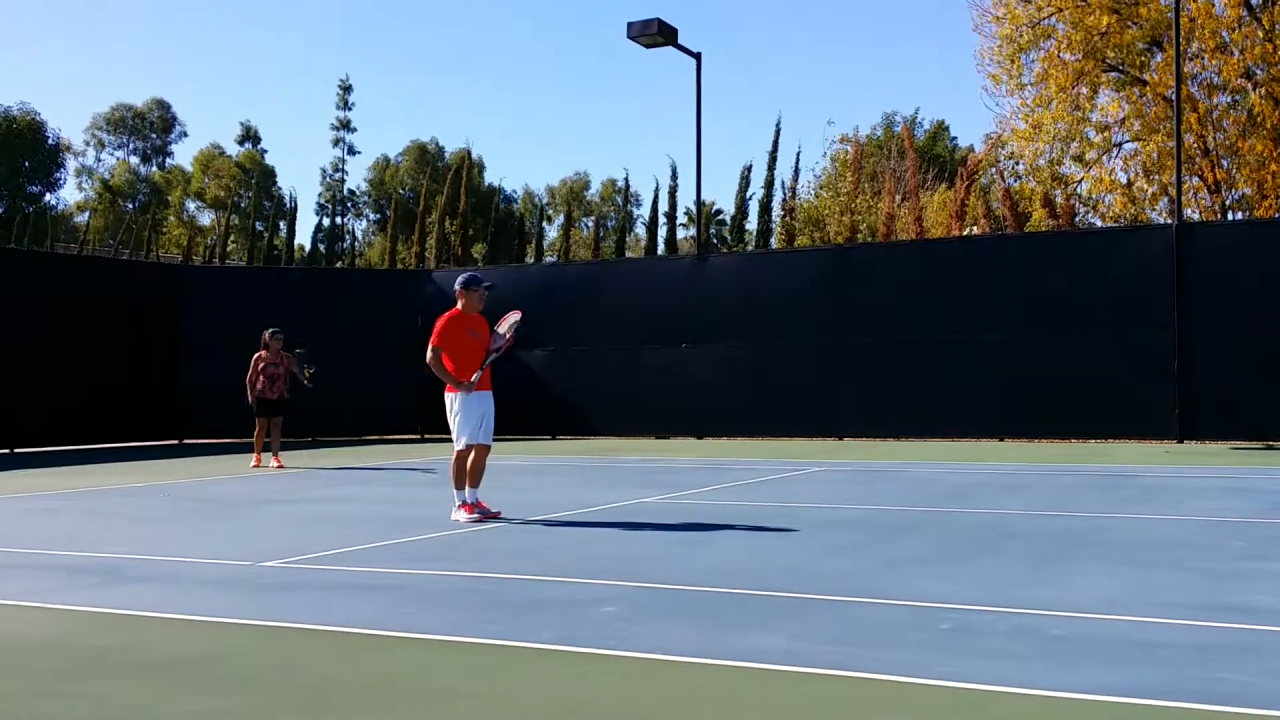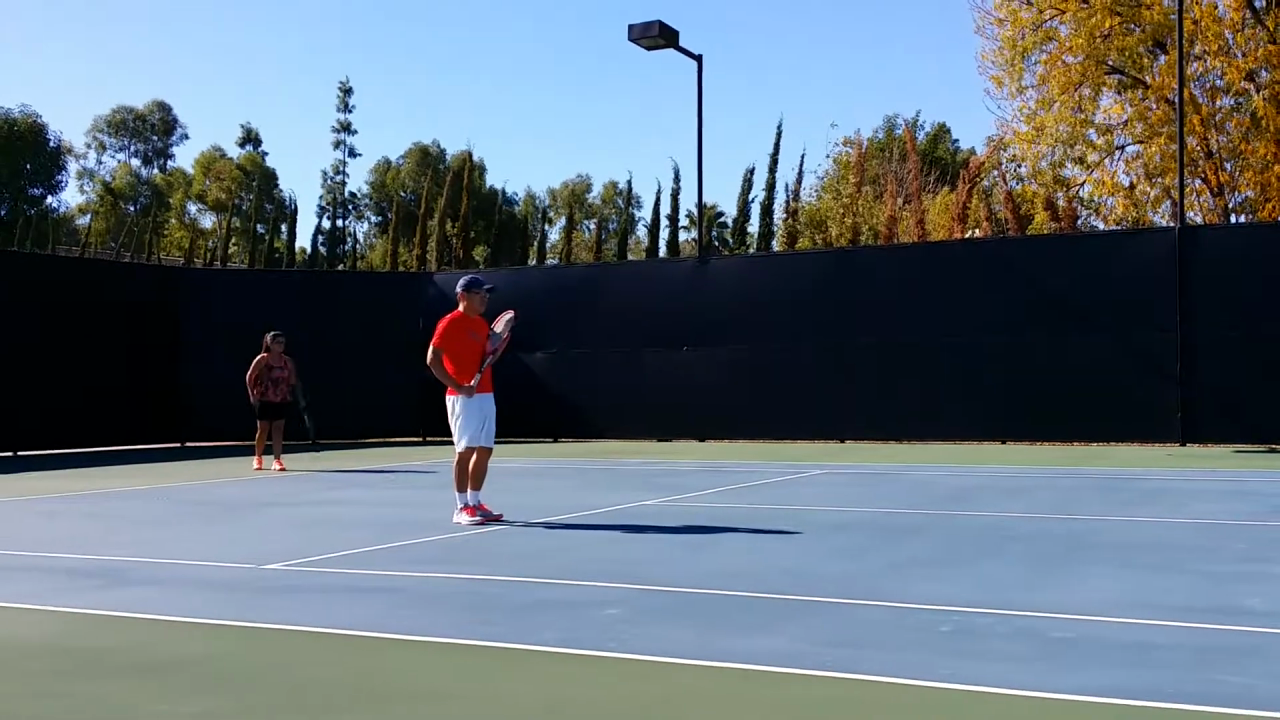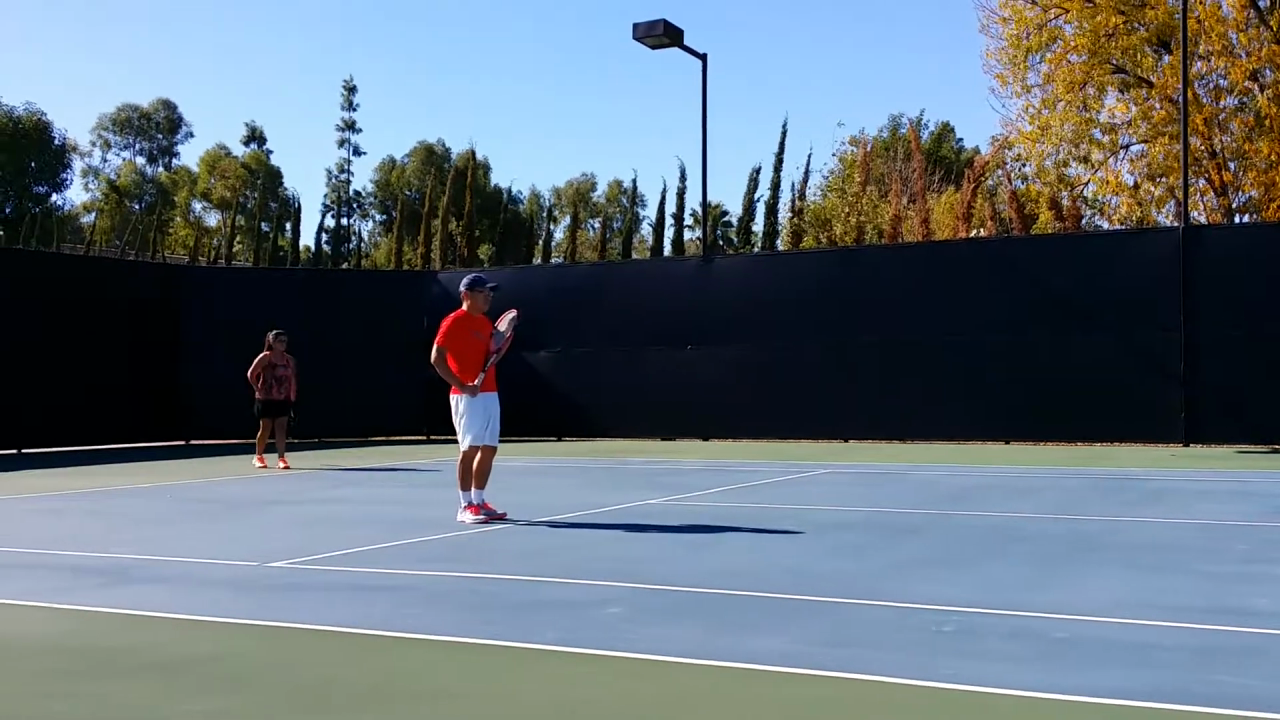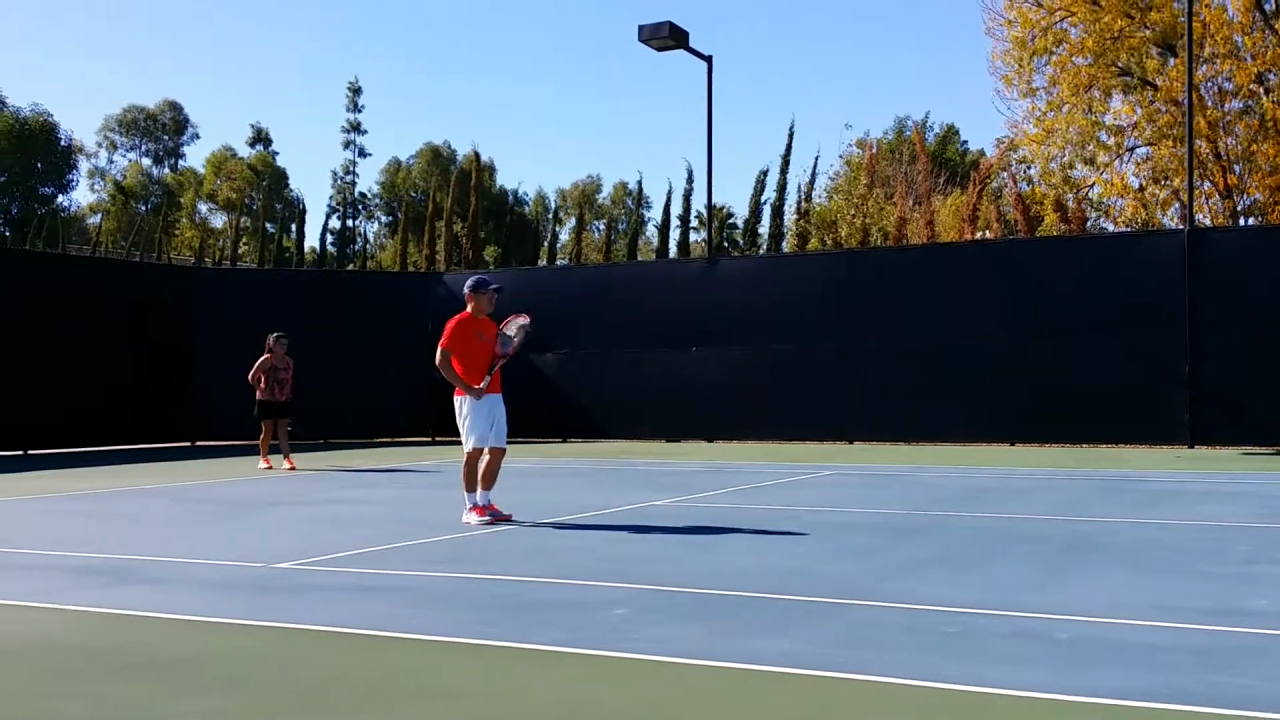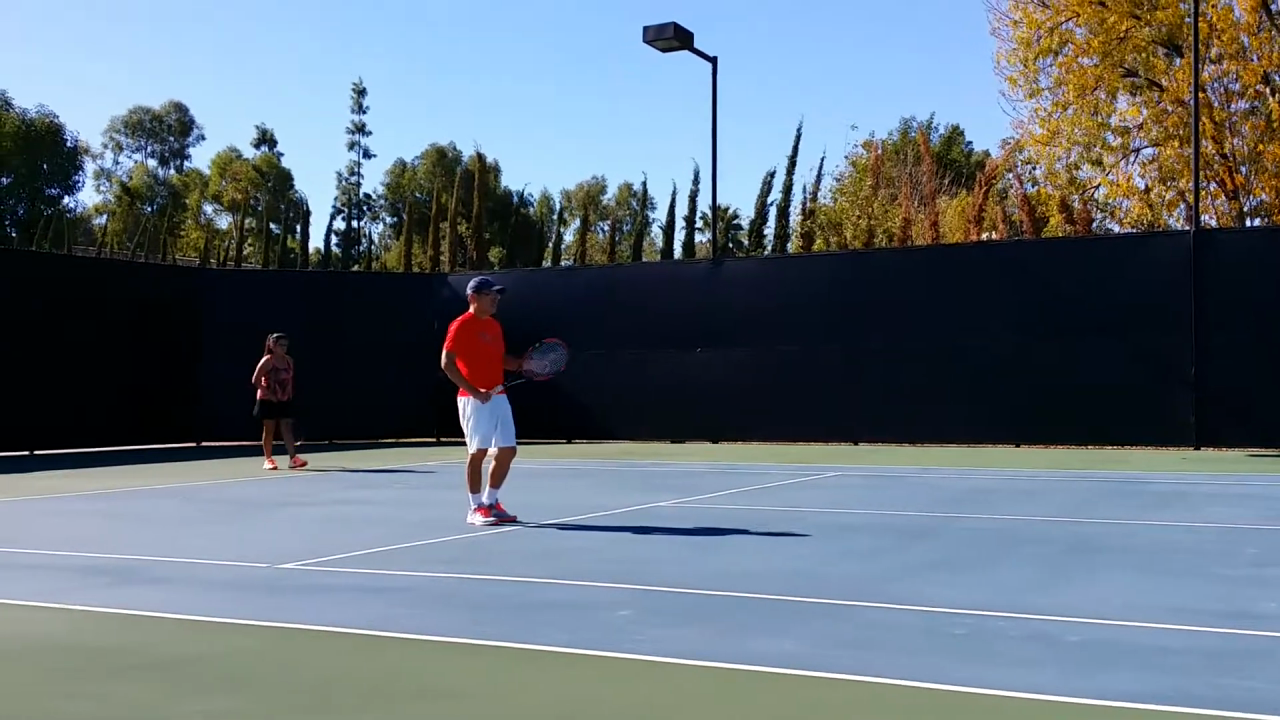
dt=0.2s
person 1, frame 1
left shoulder: (481, 321)
right shoulder: (448, 321)
right elbow: (432, 358)
left wrist: (497, 346)
right wrist: (457, 383)
left hip: (484, 393)
right hip: (462, 395)
left knee: (482, 448)
right knee: (463, 448)
left ankle: (472, 501)
right ankle: (459, 505)
person 1, frame 2
left shoulder: (482, 324)
right shoulder: (450, 323)
right elbow: (432, 359)
right wrist: (457, 386)
left hip: (486, 395)
right hip: (463, 397)
left knee: (484, 451)
right knee: (465, 451)
left ankle: (474, 503)
right ankle: (461, 508)
person 1, frame 3
left shoulder: (486, 323)
right shoulder: (454, 322)
right elbow: (436, 358)
right wrist: (461, 386)
left hip: (490, 394)
right hip: (468, 396)
left knee: (489, 450)
right knee: (470, 450)
left ankle: (478, 502)
right ankle: (465, 507)
person 1, frame 4
left shoulder: (491, 325)
right shoulder: (458, 324)
right elbow: (441, 361)
right wrist: (466, 388)
left hip: (494, 396)
right hip: (472, 399)
left knee: (497, 452)
right knee: (474, 451)
left ankle: (484, 503)
right ankle: (471, 508)
person 1, frame 5
left shoulder: (495, 325)
right shoulder: (462, 325)
right elbow: (447, 363)
left wrist: (524, 364)
right wrist: (474, 390)
left hip: (498, 397)
right hip: (475, 399)
left knee: (507, 451)
right knee: (478, 452)
left ankle: (490, 501)
right ankle: (476, 507)
